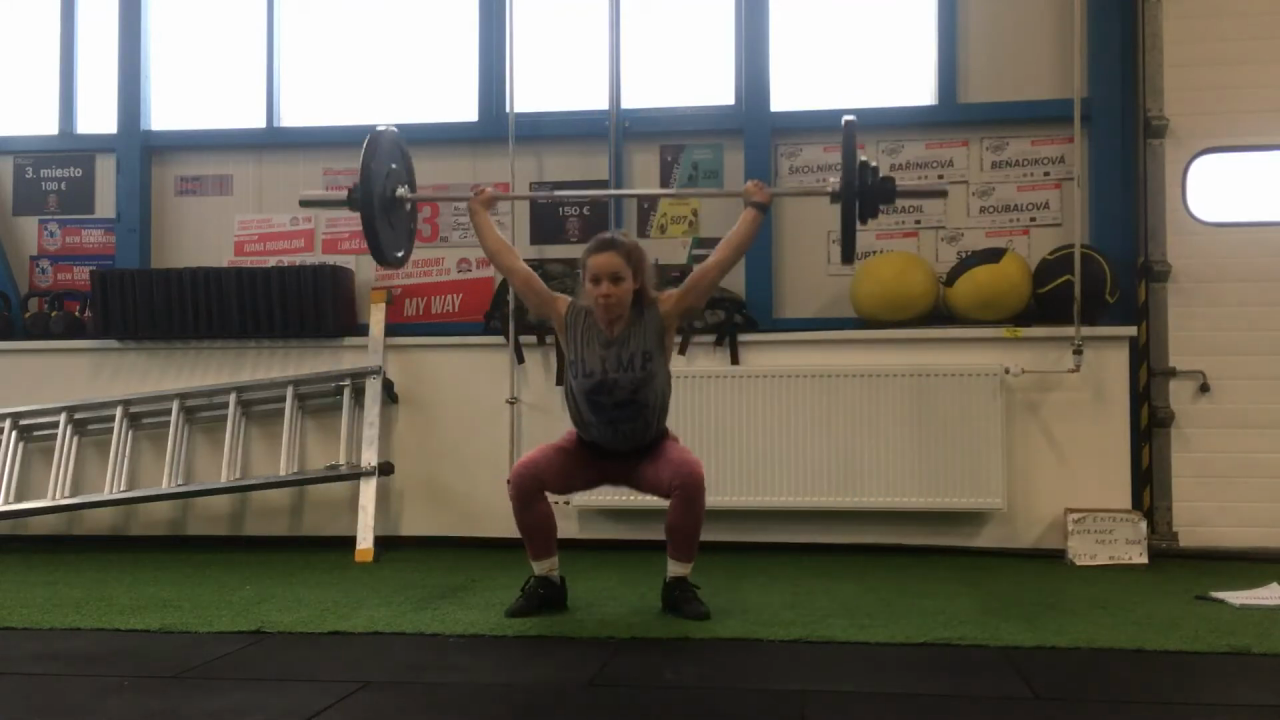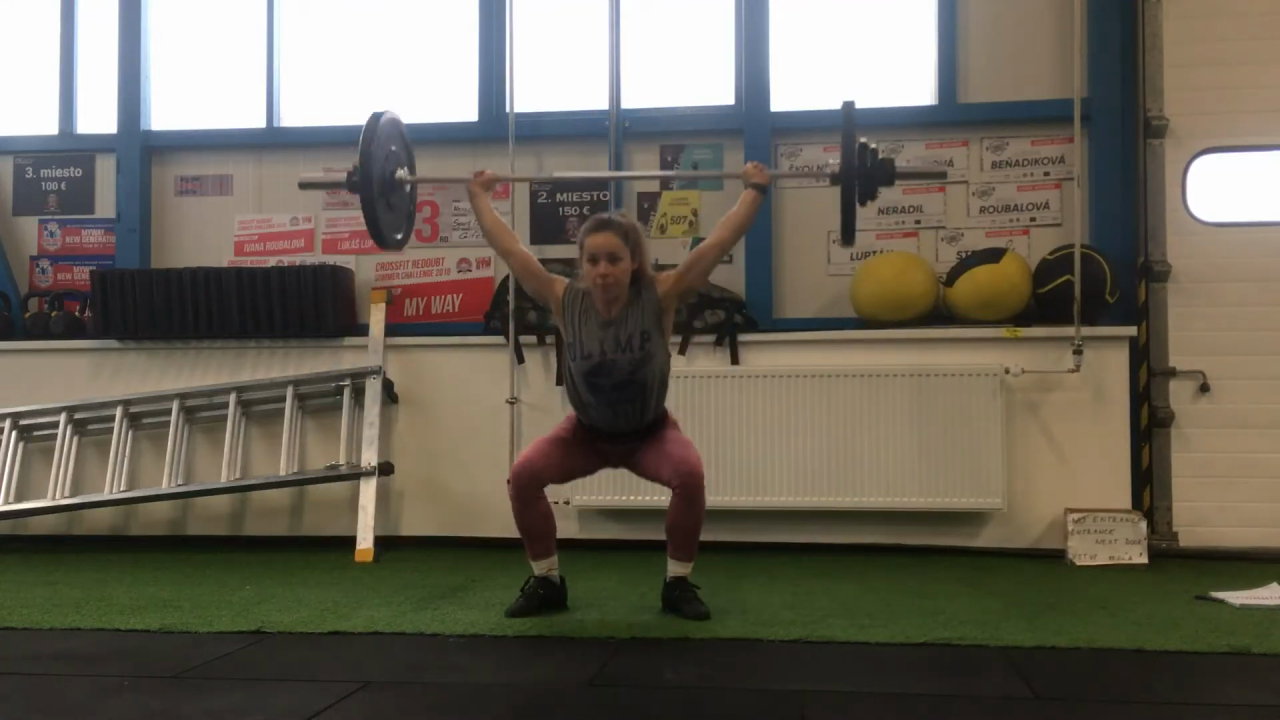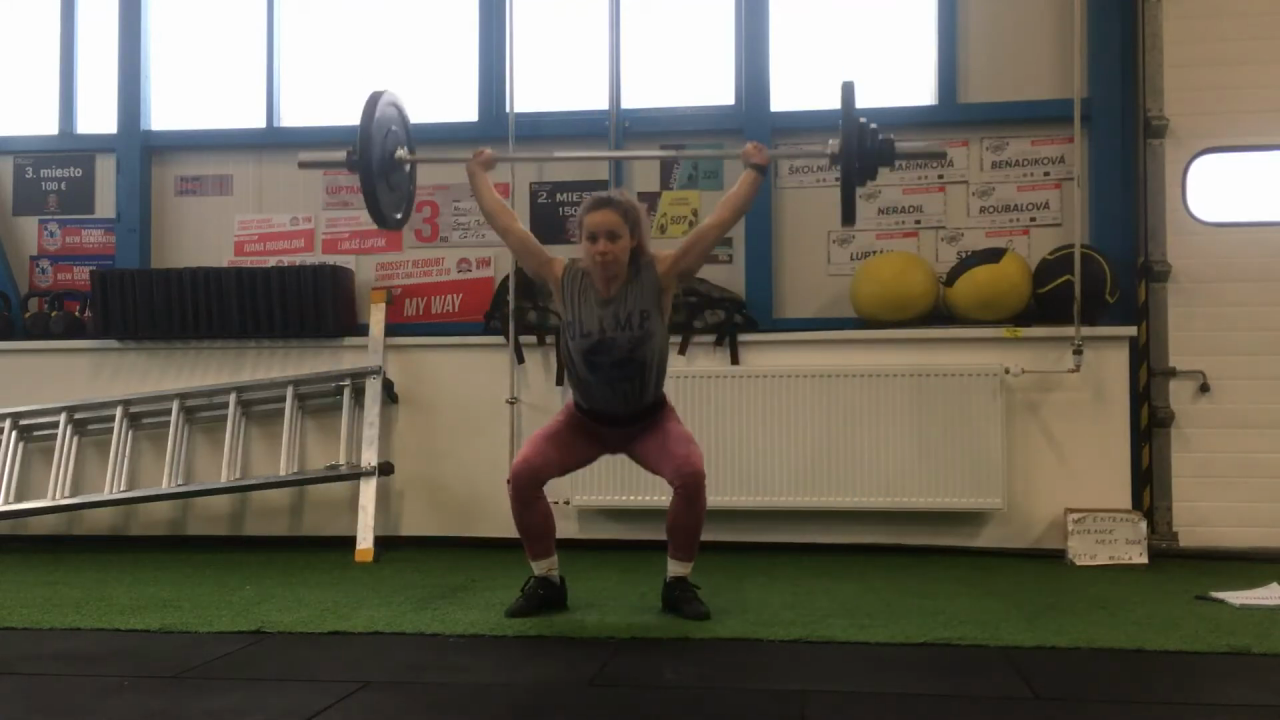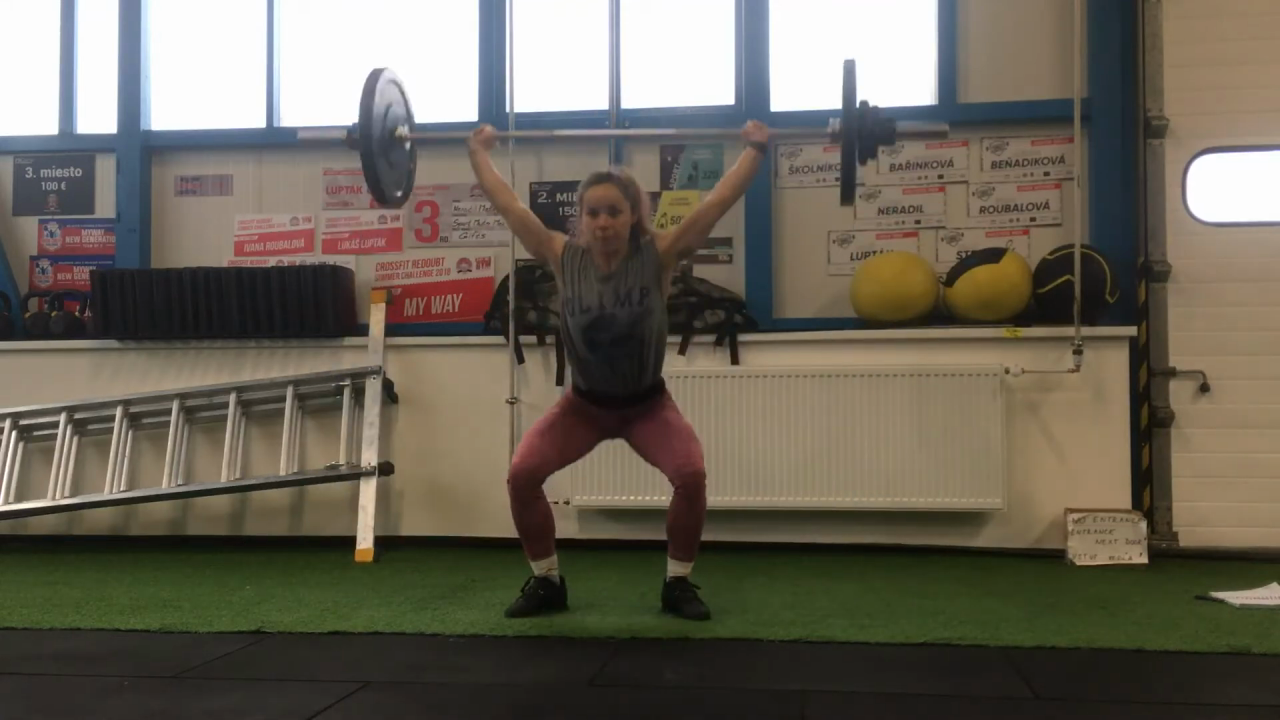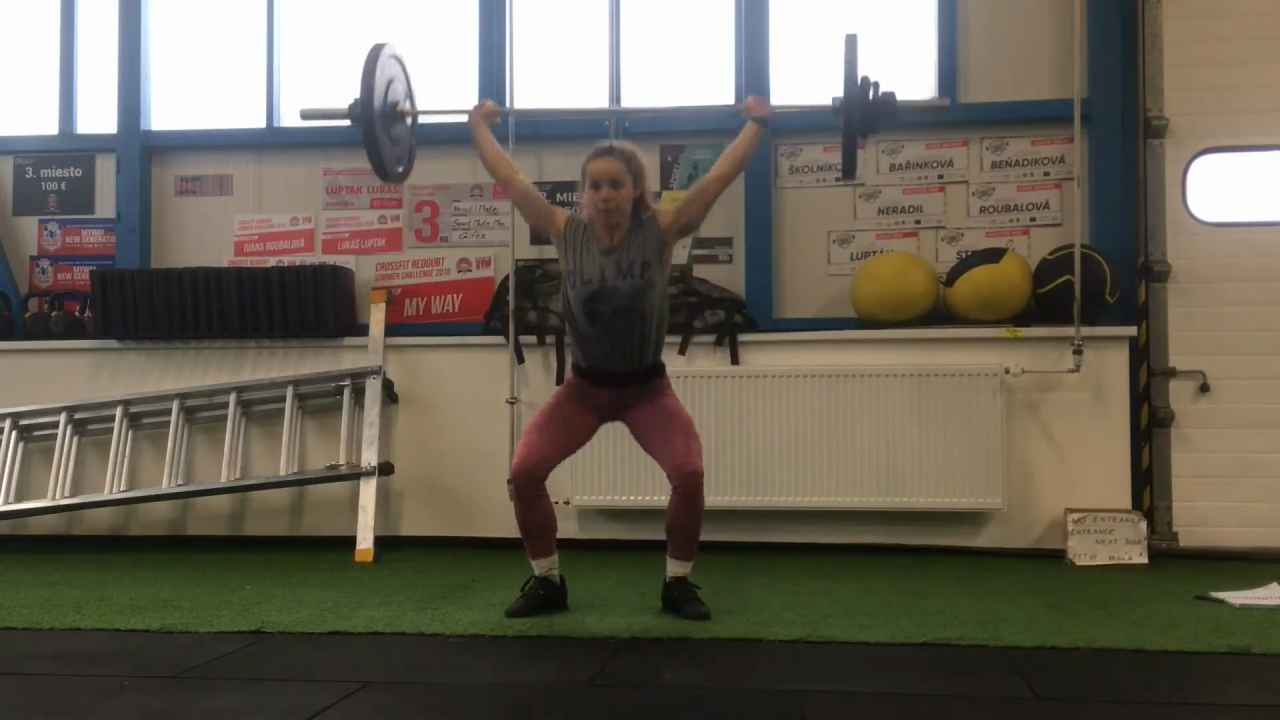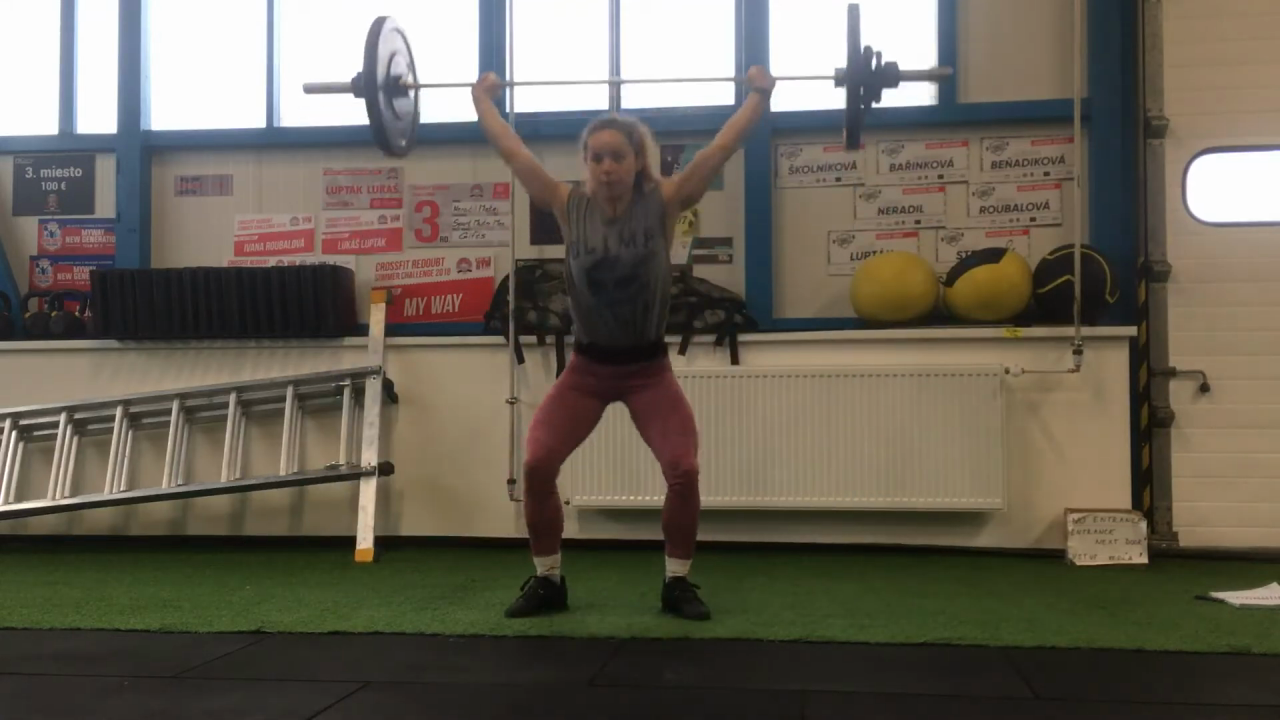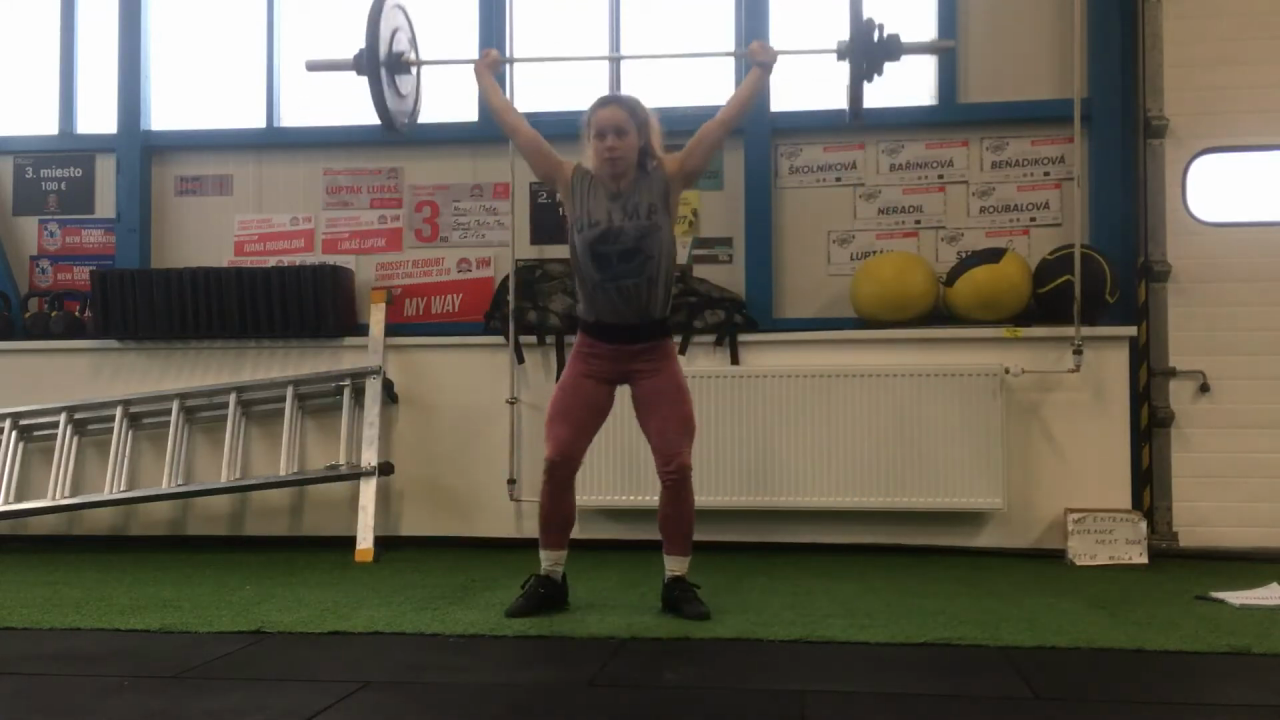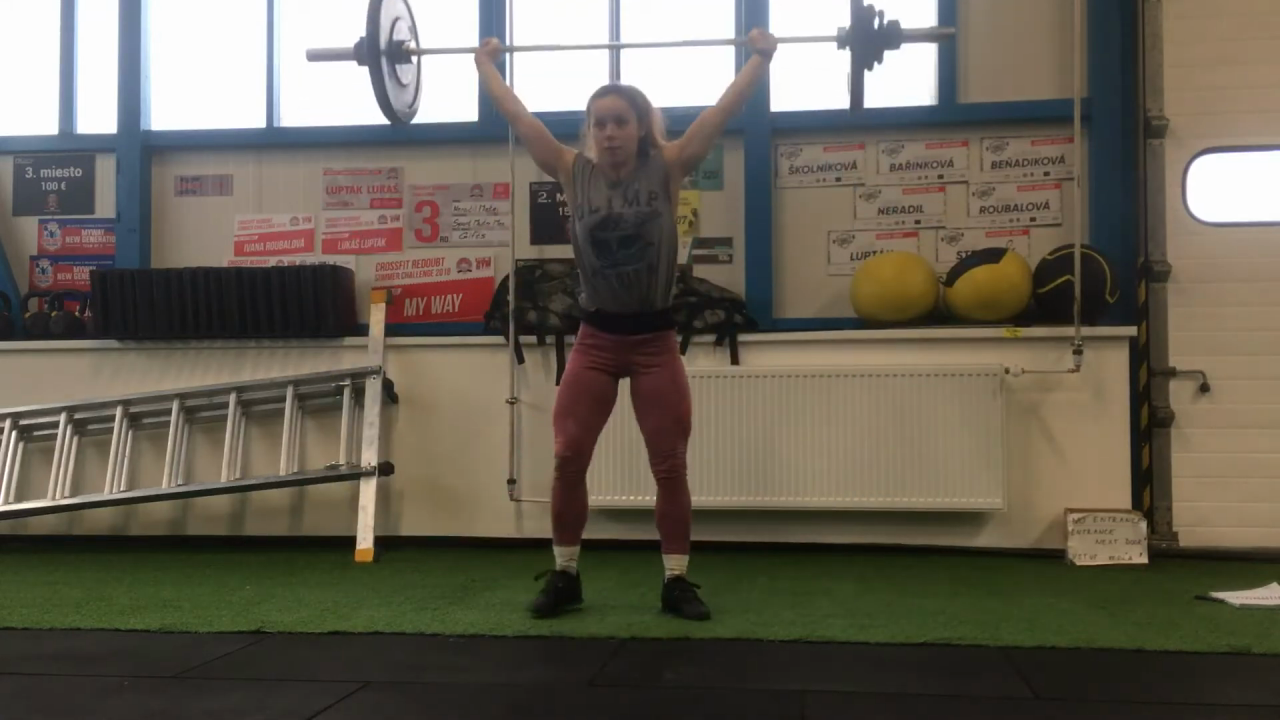
dt=0.1s
person 1, frame 1
left shoulder: (660, 317)
right shoulder: (566, 319)
left elbow: (718, 263)
right elbow: (510, 265)
left wrist: (756, 208)
right wrist: (479, 213)
left hip: (649, 449)
right hip: (588, 449)
left knee: (688, 475)
right knee: (524, 476)
left ankle: (678, 584)
right ankle: (547, 582)
person 1, frame 2
left shoulder: (659, 298)
right shoulder: (564, 301)
left elbow: (717, 244)
right elbow: (509, 247)
left wrist: (754, 189)
right wrist: (478, 194)
left hip: (649, 433)
right hip: (586, 433)
left knee: (689, 473)
right knee: (523, 474)
left ankle: (678, 583)
right ankle: (547, 581)
person 1, frame 3
left shoulder: (658, 277)
right shoulder: (563, 279)
left elbow: (717, 223)
right elbow: (508, 226)
left wrist: (755, 170)
right wrist: (478, 174)
left hip: (648, 418)
right hip: (586, 418)
left knee: (690, 474)
right knee: (522, 474)
left ankle: (678, 583)
right ankle: (546, 581)
person 1, frame 4
left shoulder: (658, 257)
right shoulder: (563, 258)
left elbow: (718, 202)
right elbow: (508, 204)
left wrist: (755, 148)
right wrist: (479, 152)
left hip: (647, 403)
right hip: (583, 403)
left knee: (691, 473)
right knee: (522, 473)
left ankle: (678, 583)
right ankle: (546, 581)
person 1, frame 5
left shoulder: (659, 232)
right shoulder: (565, 233)
left elbow: (719, 177)
right elbow: (509, 178)
left wrist: (756, 124)
right wrist: (480, 127)
left hip: (646, 386)
right hip: (584, 385)
left knee: (688, 473)
right knee: (525, 471)
left ankle: (678, 584)
right ankle: (546, 582)
person 1, frame 6
left shoulder: (662, 205)
right shoulder: (568, 207)
left elbow: (720, 149)
right elbow: (513, 151)
left wrist: (759, 95)
right wrist: (483, 100)
left hip: (648, 367)
right hip: (586, 367)
left knee: (683, 470)
right knee: (537, 466)
left ankle: (677, 583)
right ankle: (547, 580)
person 1, frame 7
left shoulder: (665, 182)
right shoulder: (573, 184)
left elbow: (723, 123)
right elbow: (516, 128)
left wrist: (761, 70)
right wrist: (485, 75)
left hip: (652, 347)
right hip: (593, 348)
left knee: (675, 468)
right knee: (558, 463)
left ankle: (677, 582)
right ankle: (547, 578)
person 1, frame 8
left shoulder: (666, 171)
right shoulder: (574, 173)
left elbow: (722, 111)
right elbow: (518, 117)
left wrist: (761, 56)
right wrist: (486, 63)
left hip: (654, 340)
right hip: (595, 340)
left knee: (670, 467)
right knee: (568, 460)
left ankle: (676, 581)
right ankle: (564, 577)
